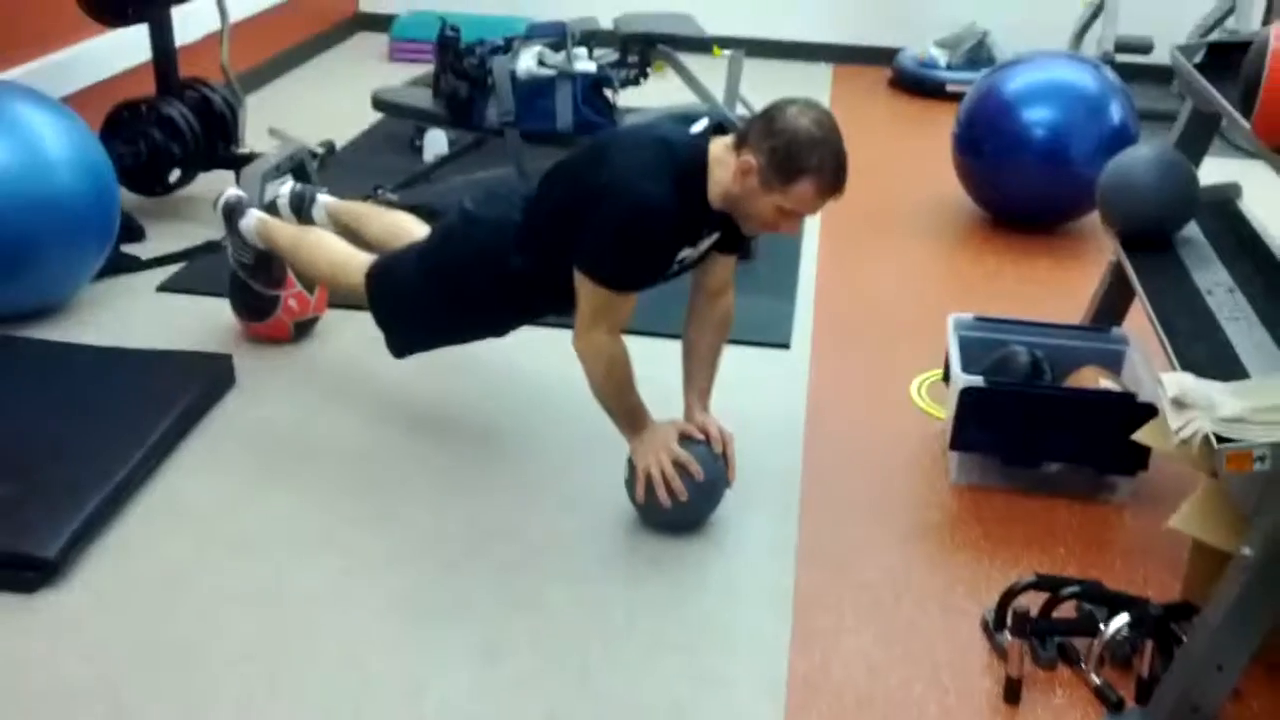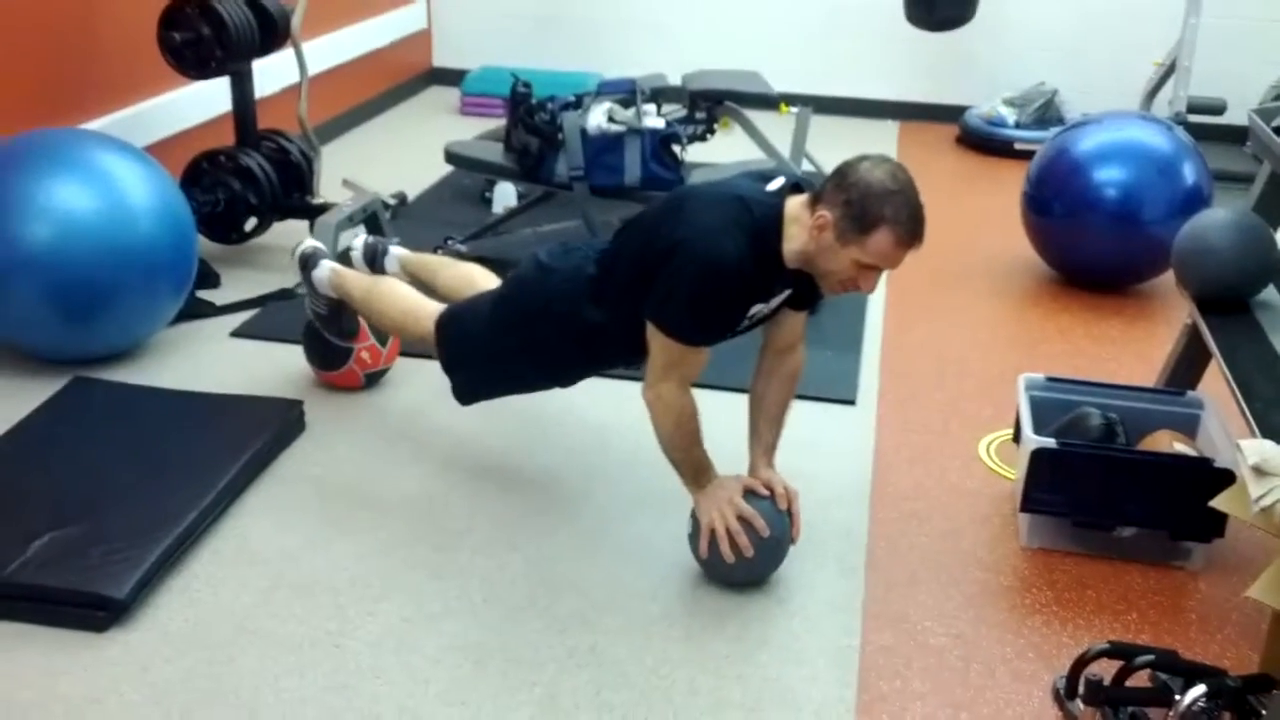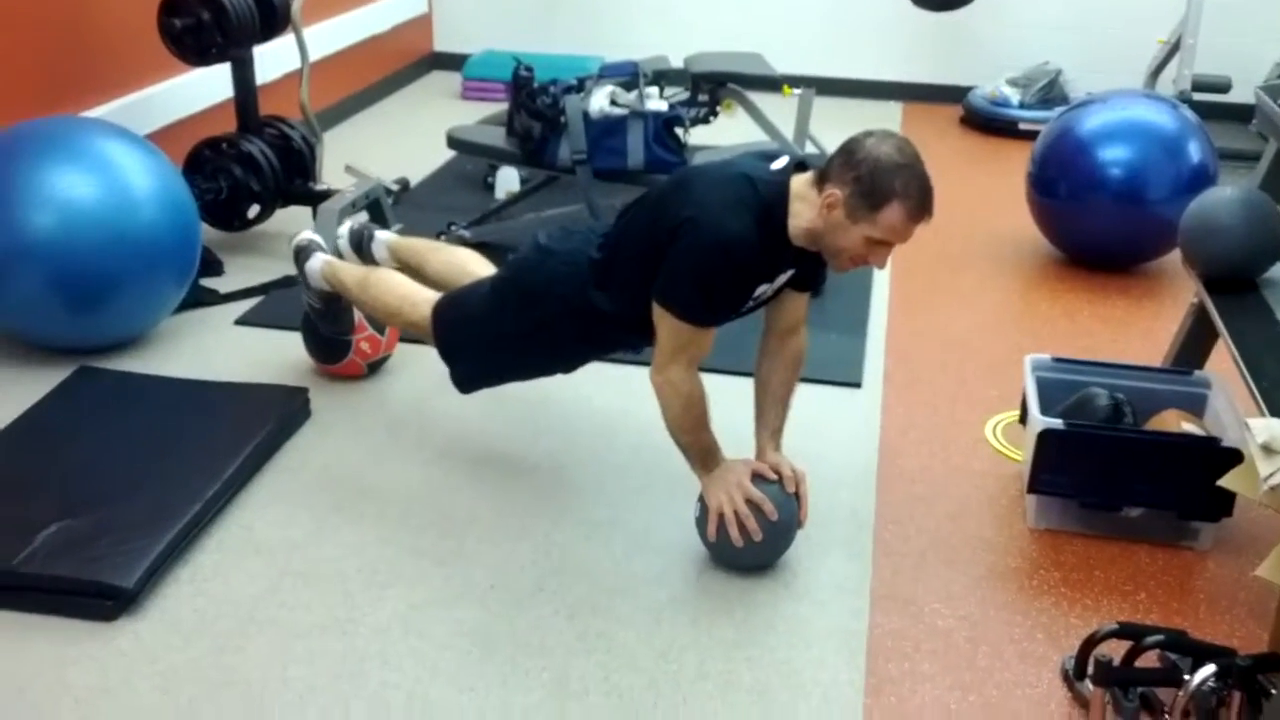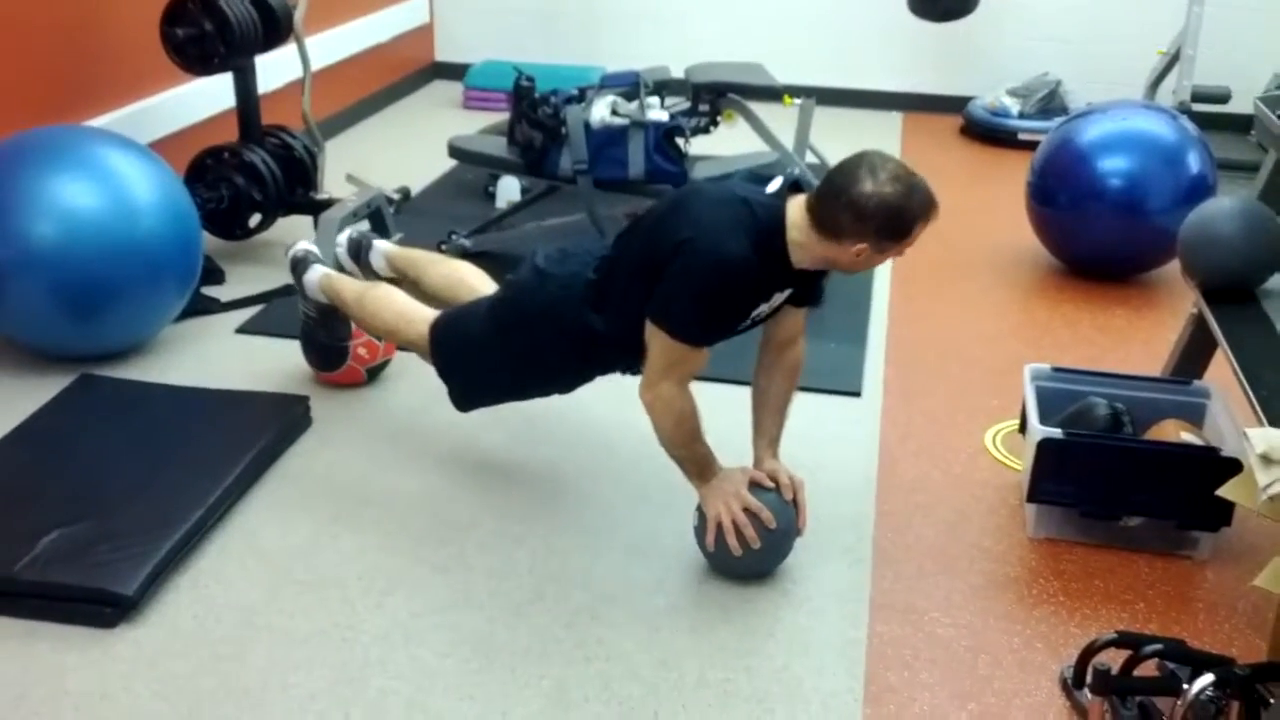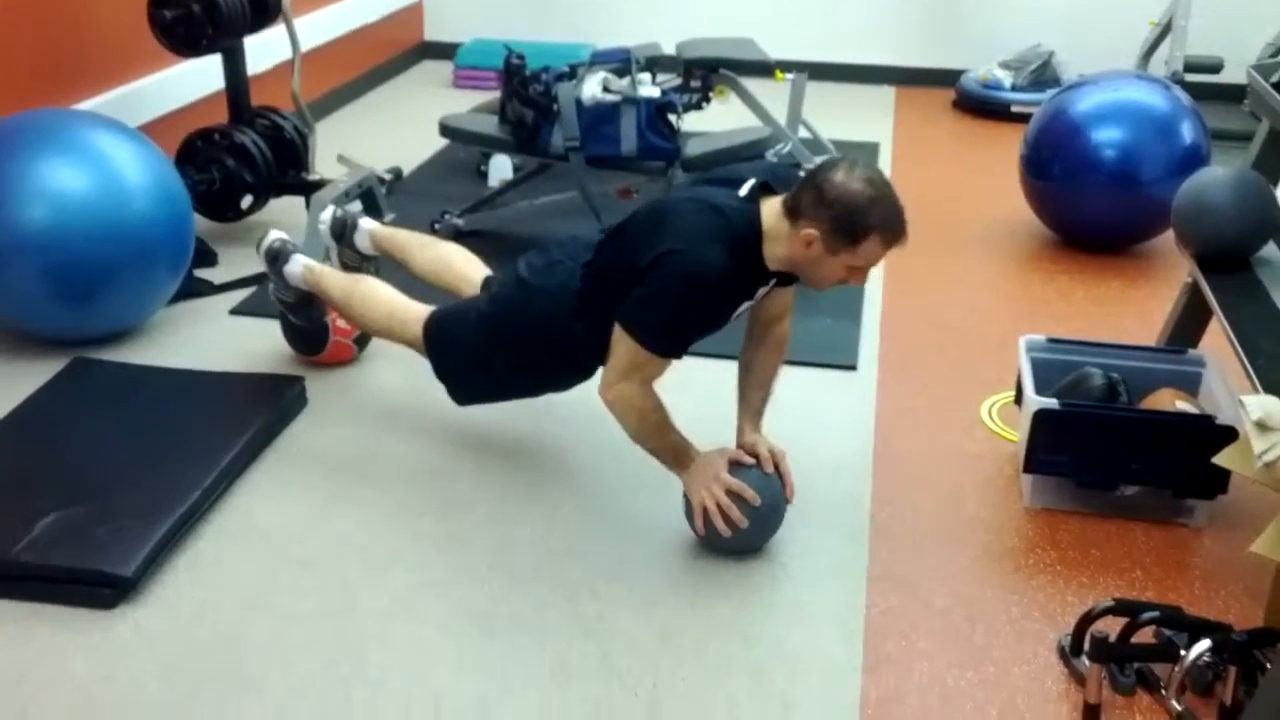
dt=1s
person 1, frame 1
left shoulder: (735, 175)
right shoulder: (643, 196)
left elbow: (713, 296)
right elbow: (595, 335)
left wrist: (697, 408)
right wrist: (641, 434)
left hip: (544, 245)
right hip: (492, 263)
left knee: (417, 247)
right knee: (372, 279)
left ankle: (310, 205)
right ankle: (252, 223)
person 1, frame 2
left shoulder: (810, 232)
right shoulder: (716, 252)
left elbow: (783, 352)
right elbow: (665, 386)
left wrist: (763, 462)
right wrist: (704, 486)
left hip: (611, 296)
right hip: (561, 311)
left knee: (485, 296)
right knee: (442, 328)
left ankle: (386, 255)
right ankle: (329, 273)
person 1, frame 3
left shoulder: (810, 212)
right shoulder: (722, 231)
left elbow: (785, 336)
right elbow: (673, 370)
left wrist: (770, 447)
right wrist: (713, 472)
left hip: (612, 282)
right hip: (561, 298)
left knee: (481, 287)
right knee: (438, 318)
left ankle: (376, 242)
right ankle: (322, 267)
person 1, frame 4
left shoulder: (805, 225)
right shoulder: (719, 254)
left elbow: (783, 346)
right elbow: (662, 386)
left wrist: (767, 455)
right wrist: (710, 481)
left hip: (607, 296)
right hip: (557, 320)
left knee: (485, 299)
right knee: (430, 334)
left ankle: (376, 254)
right ankle: (320, 279)
person 1, frame 5
left shoulder: (789, 203)
right shoulder: (696, 264)
left elbow: (769, 321)
right elbow: (623, 386)
left wrist: (751, 429)
right wrist: (691, 466)
left hip: (592, 276)
right hip: (545, 325)
left knee: (476, 283)
right knee: (422, 326)
left ankle: (360, 232)
right ankle: (297, 267)
